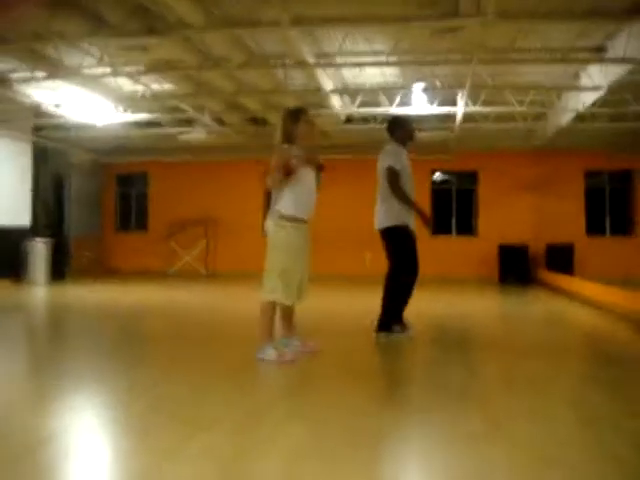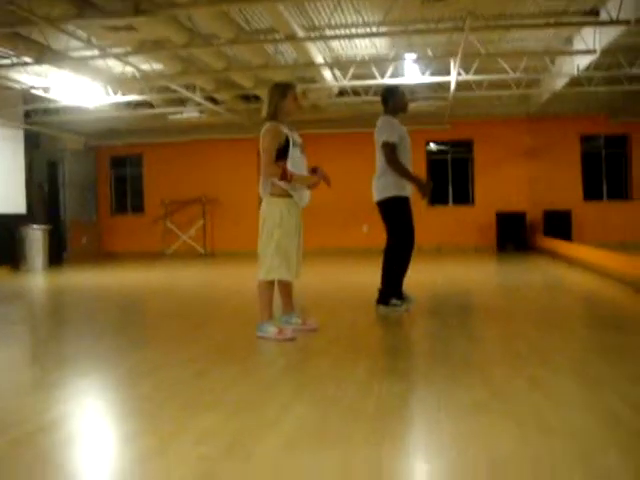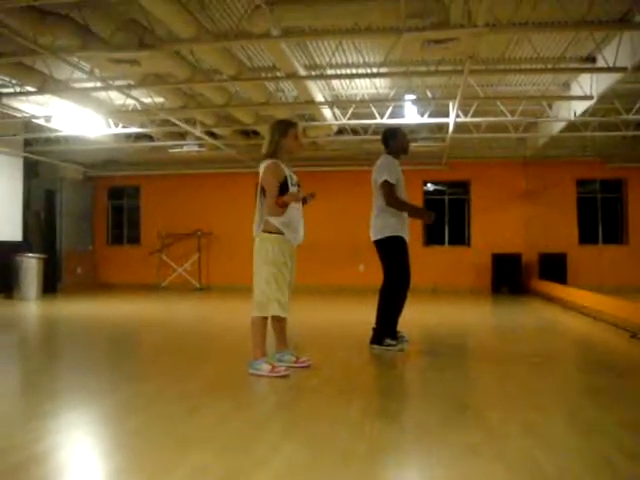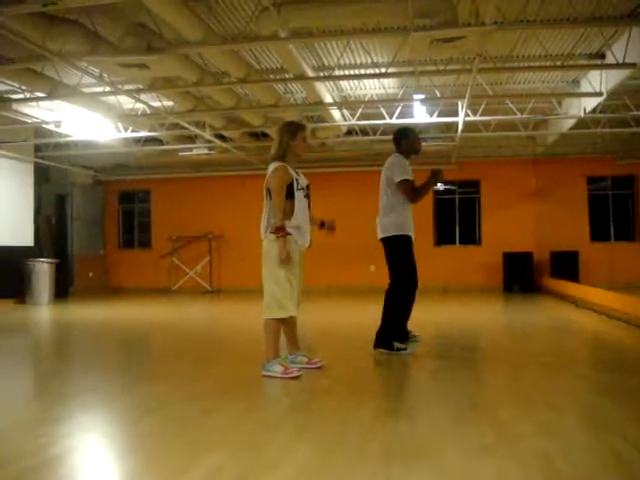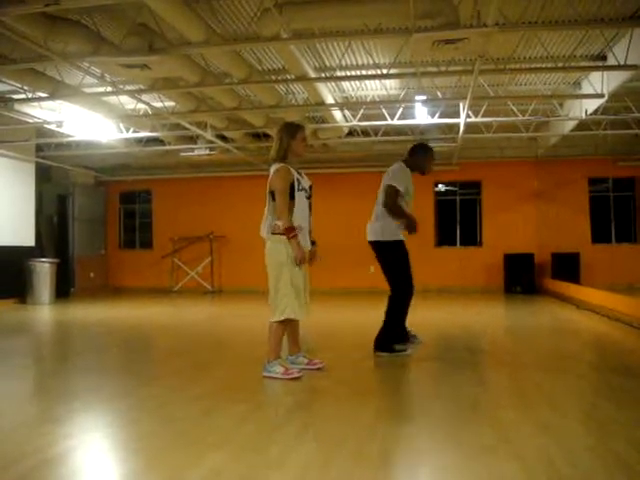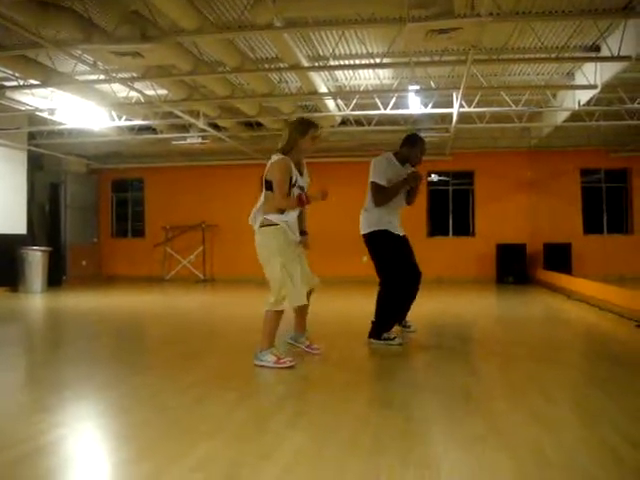
dt=0.7s
person 1, frame 1
left shoulder: (305, 155)
right shoulder: (285, 152)
left elbow: (309, 188)
right elbow: (272, 182)
left wrist: (316, 166)
right wrist: (296, 165)
left hip: (301, 227)
right hip: (284, 227)
left knee: (292, 285)
right knee: (275, 285)
left ankle: (289, 338)
right ankle: (266, 345)
person 1, frame 2
left shoulder: (289, 132)
right shoulder: (272, 130)
right elbow: (268, 169)
left wrist: (313, 172)
right wrist: (299, 179)
left hip: (292, 204)
right hip: (277, 204)
left knee: (287, 262)
right knee: (272, 261)
left ankle: (289, 315)
right ankle: (265, 323)
person 1, frame 3
left shoulder: (284, 169)
right shoulder: (272, 167)
right elbow: (271, 205)
left wrist: (303, 200)
right wrist: (286, 200)
left hip: (285, 241)
right hip: (271, 240)
left knee: (280, 299)
right knee: (266, 298)
left ankle: (282, 352)
right ankle: (258, 359)
person 1, frame 4
left shoulder: (294, 173)
right shoulder: (279, 170)
right elbow: (277, 211)
left wrist: (320, 224)
right wrist: (282, 244)
left hip: (294, 242)
right hip: (280, 243)
left knee: (290, 301)
right knee: (278, 300)
left ankle: (294, 353)
right ankle: (271, 361)
person 1, frame 5
left shoulder: (297, 174)
right shoulder: (281, 171)
right elbow: (283, 213)
left wrist: (310, 243)
right wrist: (296, 244)
left hip: (295, 244)
right hip: (283, 243)
left knee: (294, 302)
right knee: (283, 302)
left ankle: (295, 354)
right ankle: (272, 362)
person 1, frame 6
left shoulder: (300, 165)
right shoulder: (280, 164)
right elbow: (284, 203)
left wrist: (303, 233)
right wrist: (312, 197)
left hip: (289, 235)
right hip: (272, 234)
left knee: (305, 286)
right knee: (283, 293)
left ankle: (299, 335)
right ankle: (265, 351)
person 2, frame 1
left shoulder: (398, 153)
right shoulder: (392, 152)
right elbow: (394, 186)
left wrist: (415, 213)
right wrist: (418, 210)
left hip: (400, 221)
right hip: (394, 221)
left knee: (408, 269)
right knee: (400, 270)
left ankle: (392, 317)
right ankle: (386, 322)
person 2, frame 2
left shoulder: (394, 125)
right shoulder: (387, 124)
right elbow: (391, 160)
left wrist: (416, 183)
right wrist: (418, 182)
left hip: (397, 192)
right hip: (391, 193)
left knee: (404, 241)
right knee: (399, 242)
left ankle: (394, 291)
right ankle: (387, 297)
person 2, frame 3
left shoulder: (391, 165)
right shoulder: (386, 164)
right elbow: (390, 199)
left wrist: (415, 212)
right wrist: (418, 212)
left hip: (394, 232)
right hip: (388, 232)
left knee: (400, 281)
right knee: (394, 282)
left ankle: (388, 331)
right ankle: (381, 336)
person 2, frame 4
left shoulder: (397, 163)
right shoulder: (399, 163)
right elbow: (413, 196)
left wrist: (429, 181)
right wrist: (433, 180)
left hip: (397, 230)
right hip: (396, 231)
left knee: (407, 282)
right knee: (401, 284)
left ankle: (399, 331)
right ankle: (385, 339)
person 2, frame 5
left shoulder: (401, 172)
right shoulder: (400, 171)
right elbow: (389, 204)
left wrist: (406, 222)
right wrist: (409, 220)
left hip: (387, 236)
right hip: (386, 236)
left knee: (402, 286)
right knee: (402, 288)
left ankle: (399, 333)
right ankle: (385, 342)
person 2, frame 6
left shoulder: (408, 168)
right shoulder: (381, 163)
left elbow: (410, 201)
right elbow: (378, 200)
left wrist: (414, 185)
right wrist: (404, 183)
left hip: (395, 228)
right hip: (375, 228)
left knee: (412, 275)
right knee: (391, 278)
left ankle: (396, 318)
right ankle: (379, 331)
